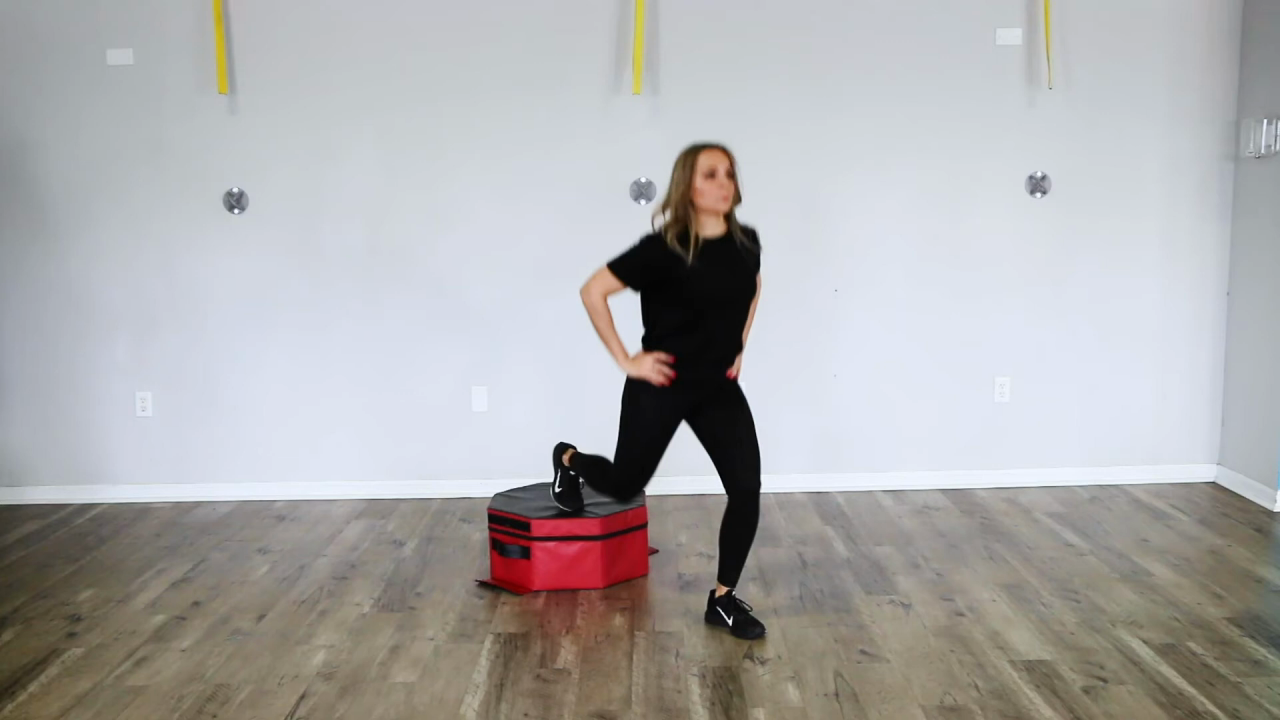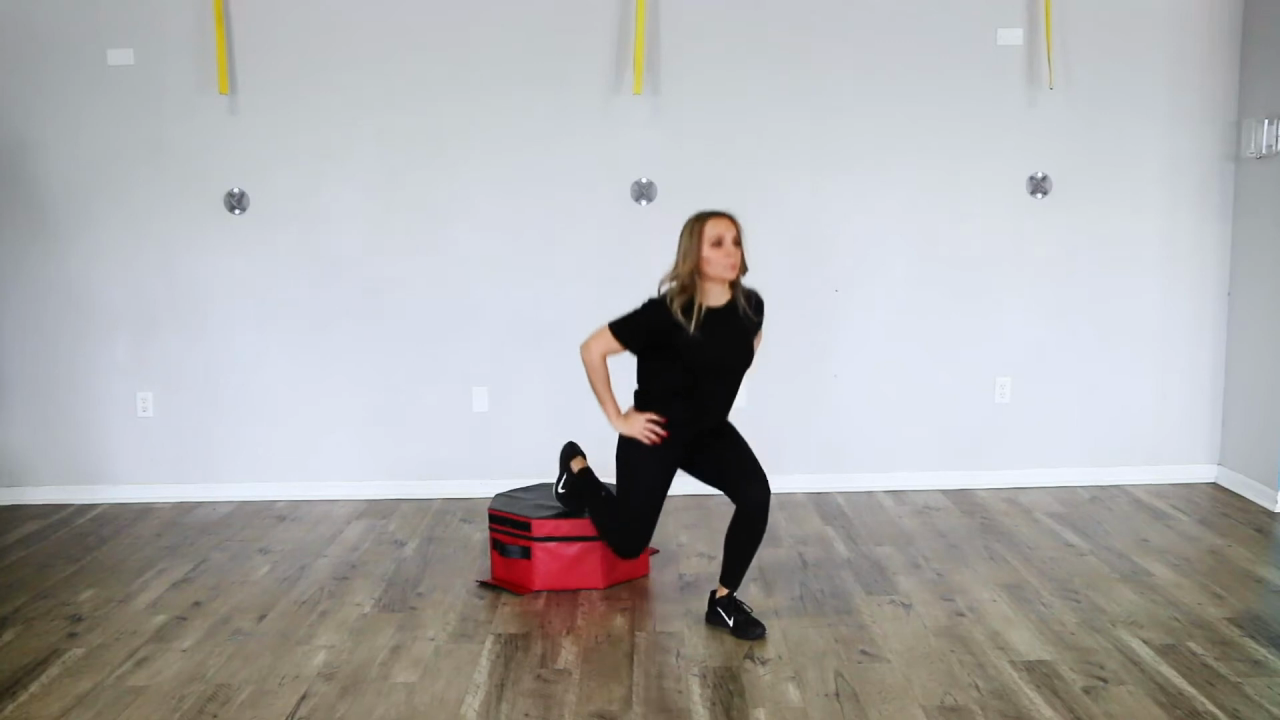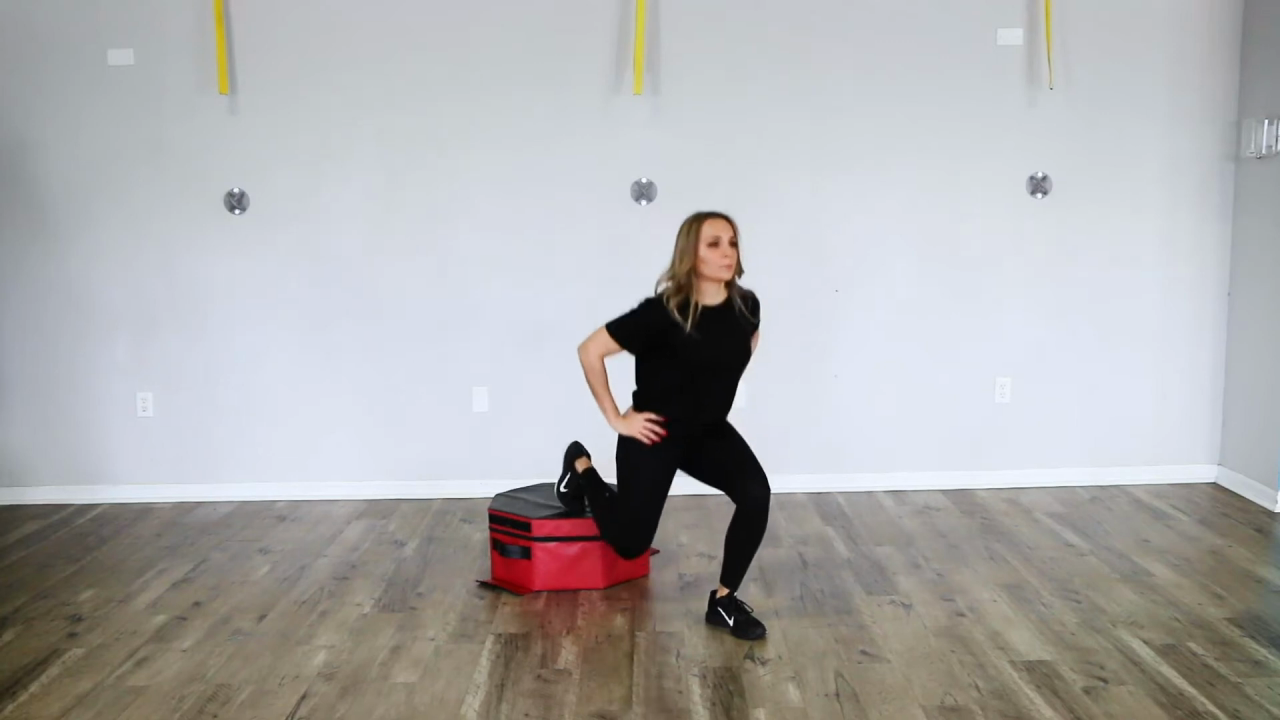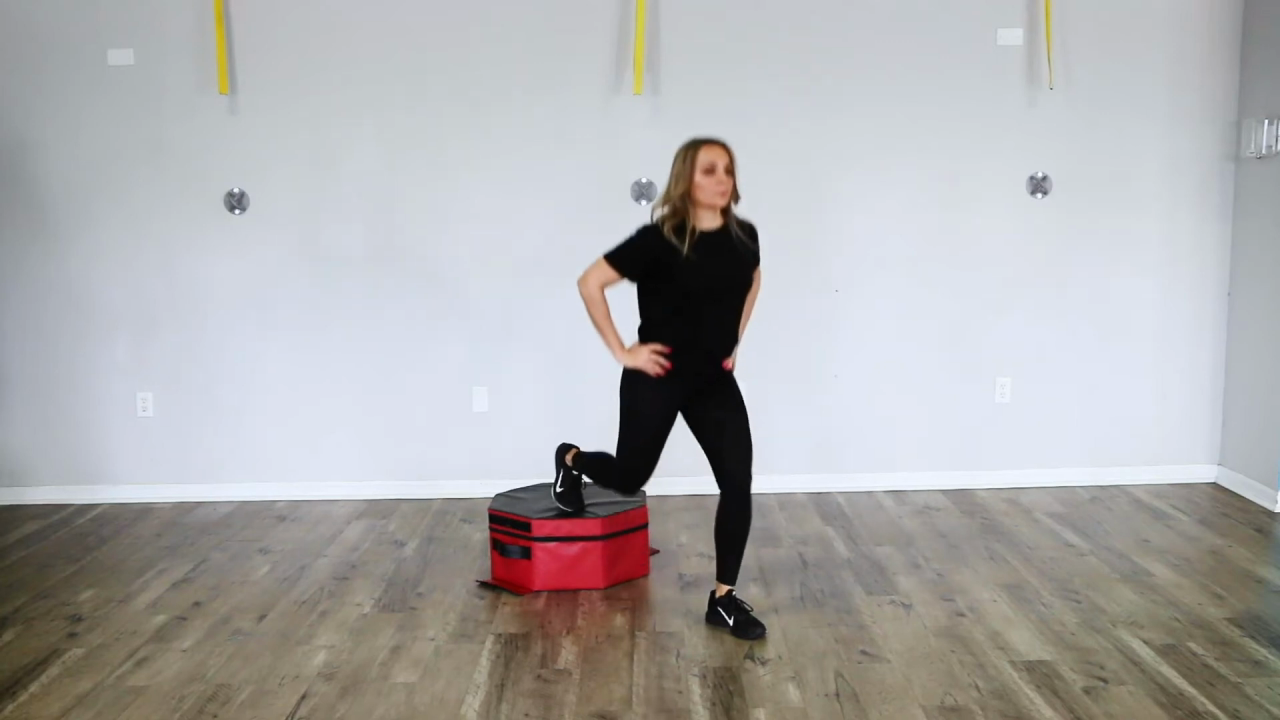
dt=0.3s
person 1, frame 1
left shoulder: (746, 242)
right shoulder: (663, 248)
right elbow: (593, 291)
right wrist: (625, 360)
left hip: (718, 386)
right hip: (661, 386)
left knee: (747, 487)
right knee: (626, 485)
left ankle: (723, 598)
right ankle: (569, 464)
person 1, frame 2
left shoulder: (750, 305)
right shoulder: (666, 313)
right elbow: (593, 350)
right wrist: (617, 418)
left hip: (710, 433)
right hip: (655, 437)
left knee: (756, 496)
right knee: (628, 542)
left ankle: (724, 600)
right ankle: (576, 468)
person 1, frame 3
left shoulder: (746, 306)
right shoulder: (663, 313)
right elbow: (590, 350)
right wrist: (616, 418)
left hip: (710, 432)
right hip: (653, 436)
left knee: (756, 495)
right knee: (631, 542)
left ankle: (724, 601)
right ankle: (579, 466)
person 1, frame 4
left shoulder: (744, 238)
right shoulder: (660, 240)
right elbow: (590, 283)
right wrist: (622, 351)
left hip: (713, 378)
right hip: (657, 378)
left knee: (738, 481)
right knee: (630, 478)
left ankle: (724, 598)
right ankle: (570, 460)
